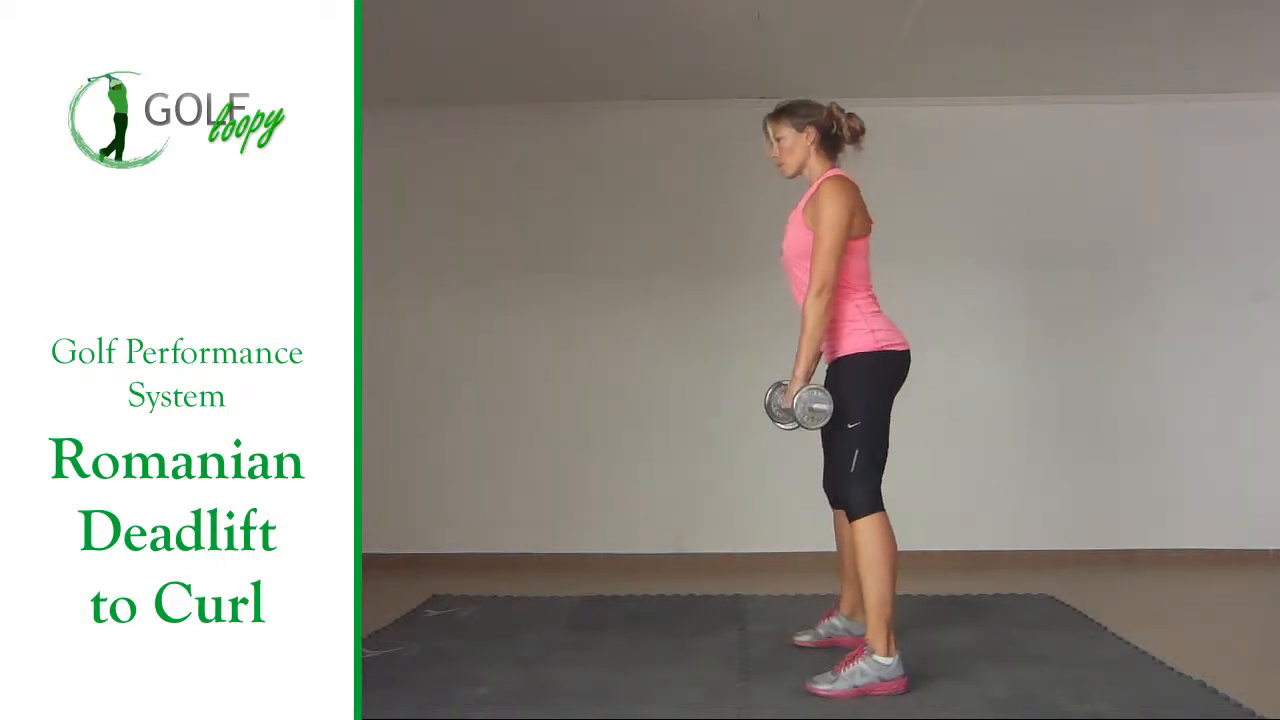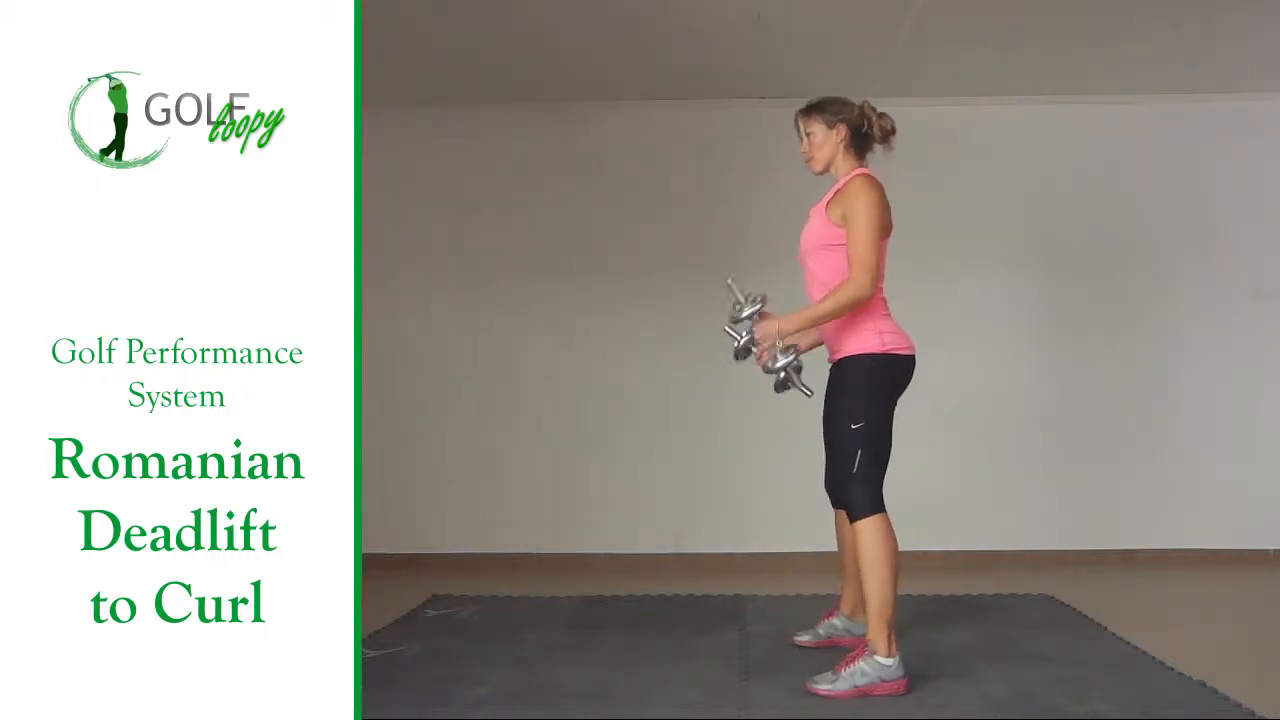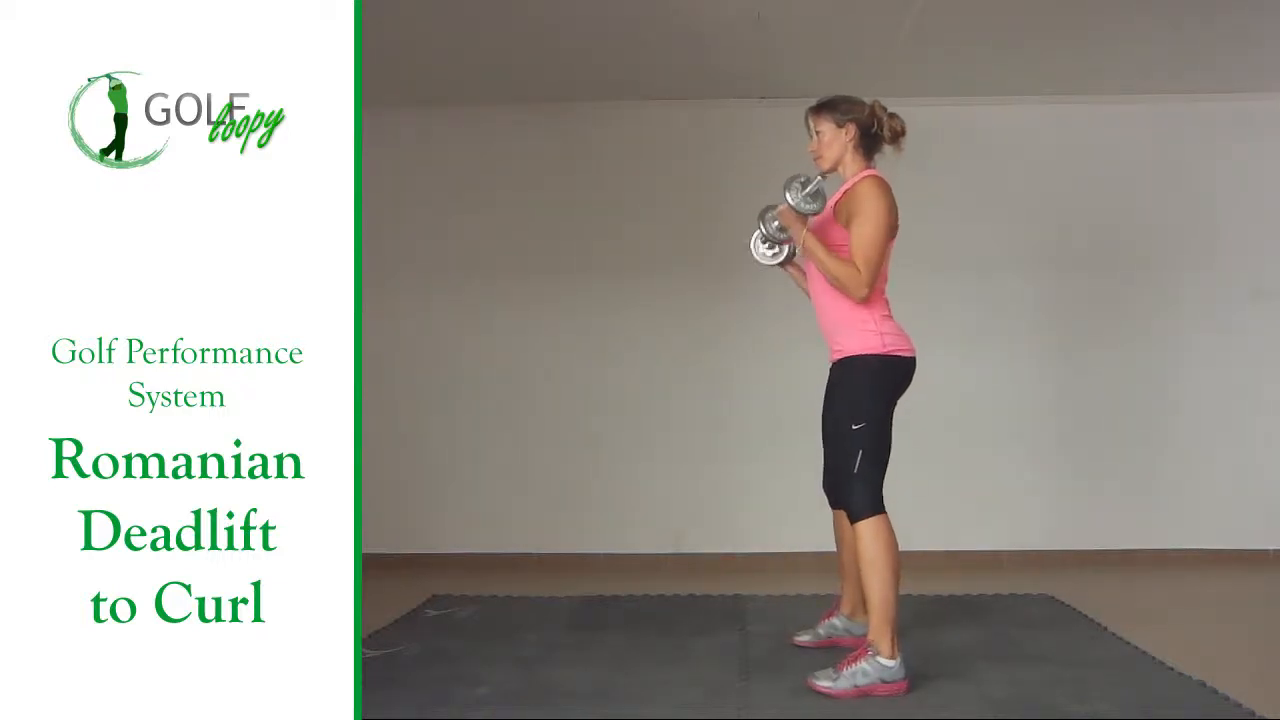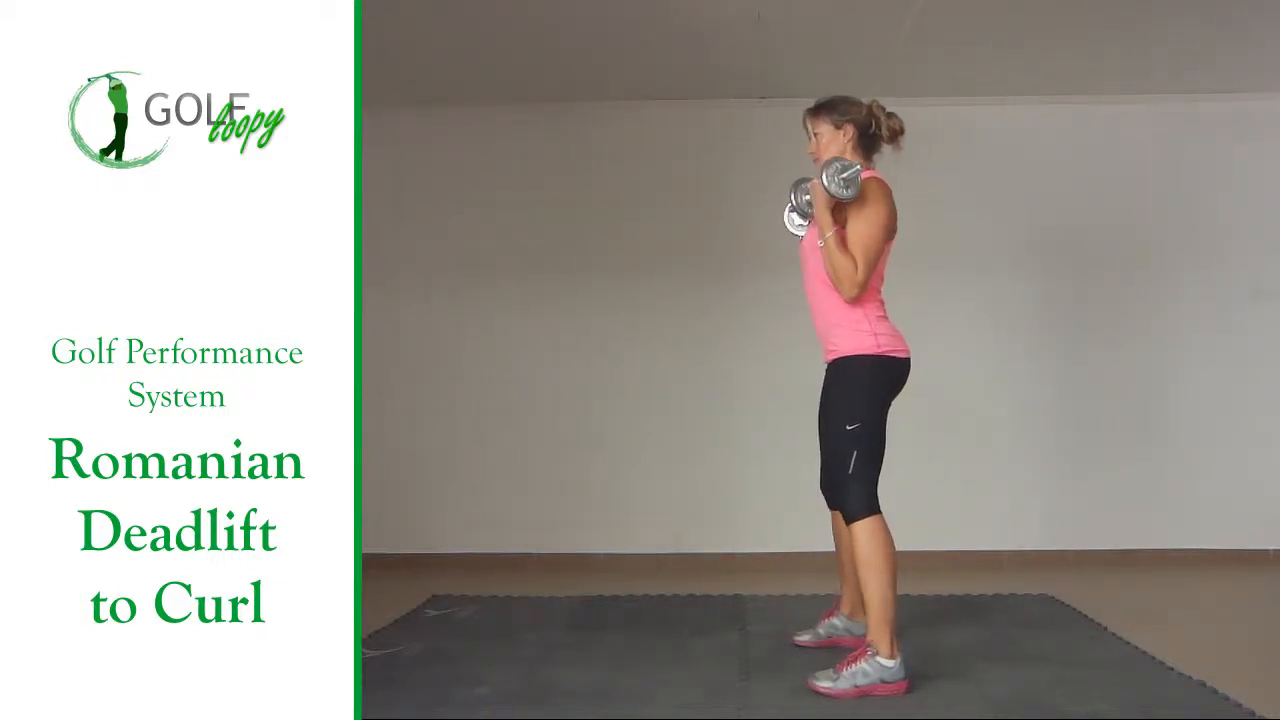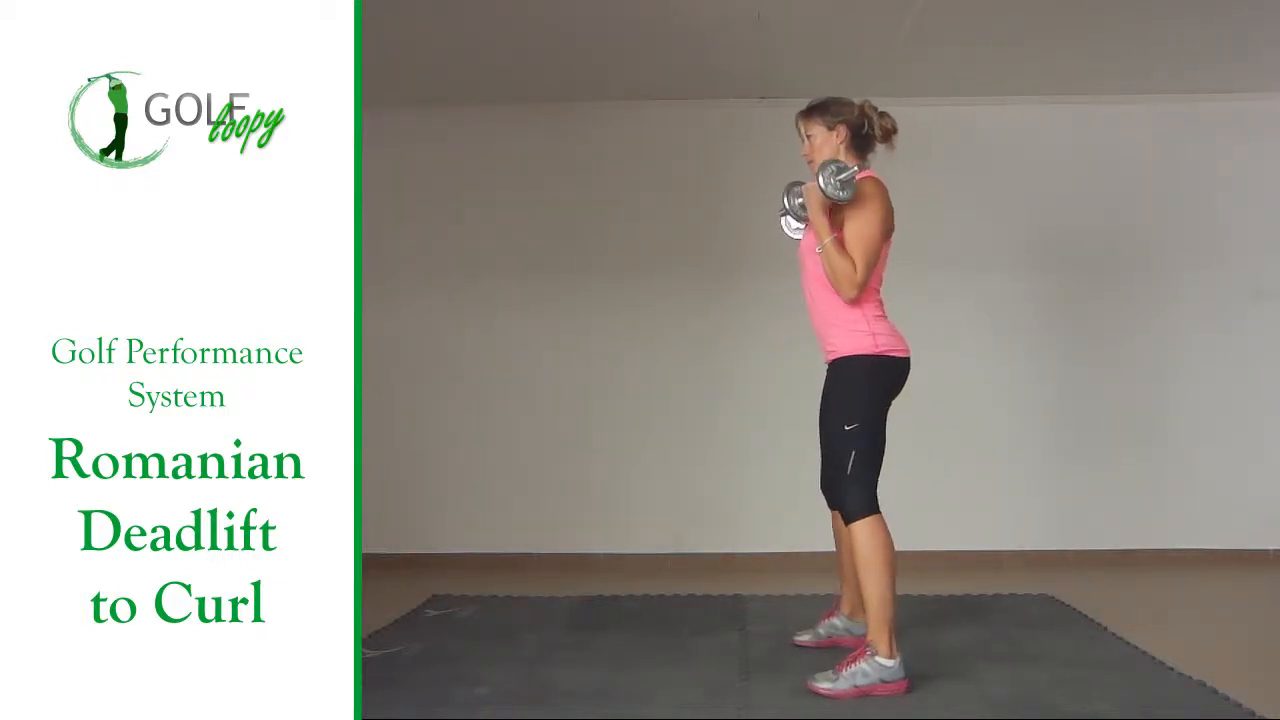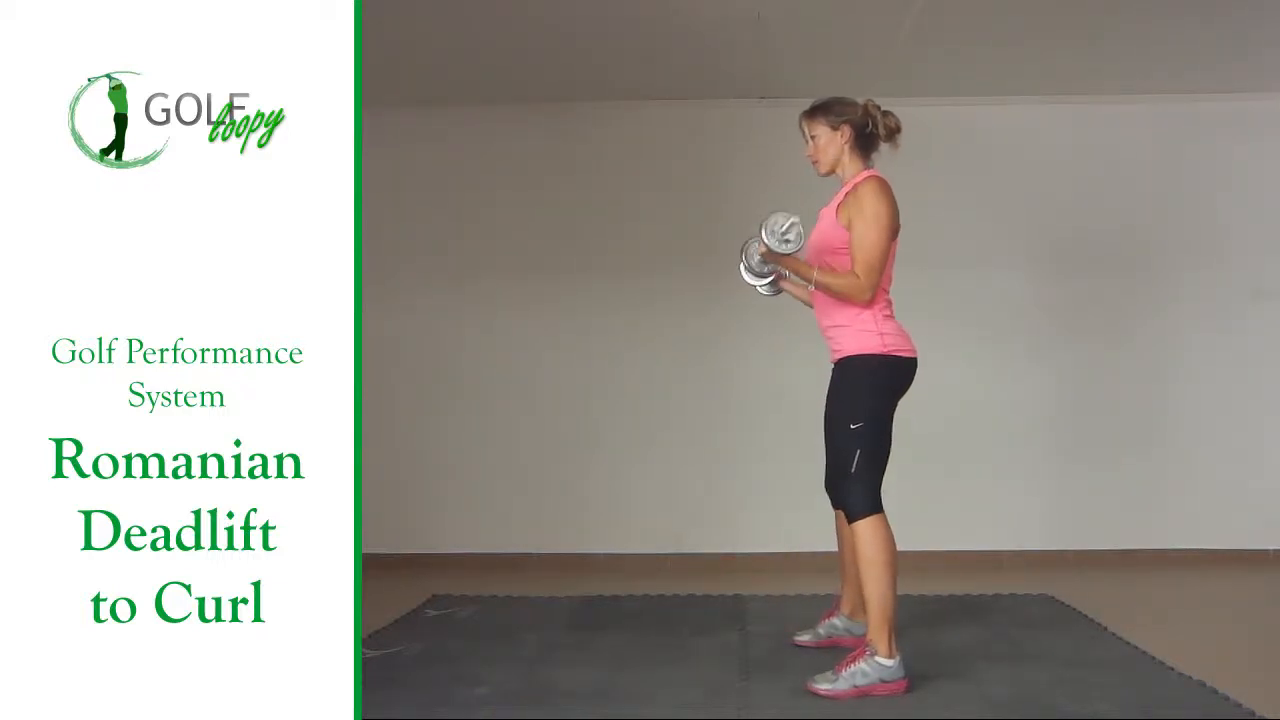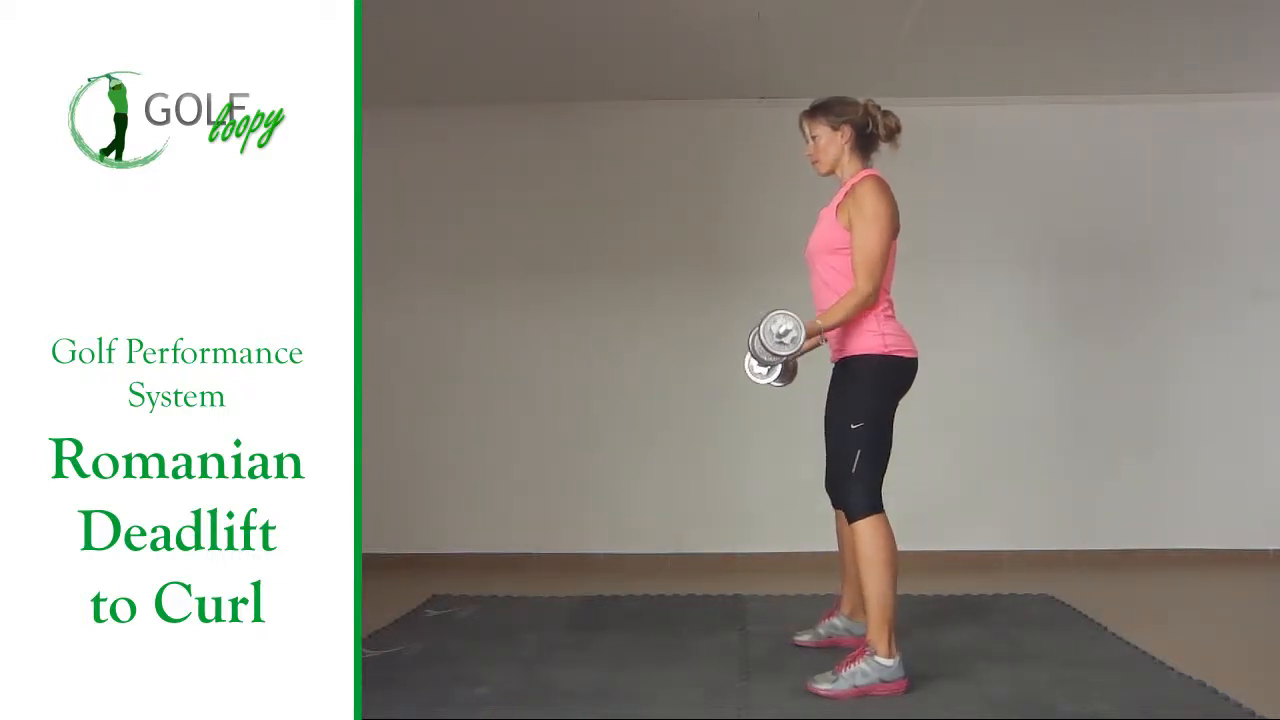
dt=0.4s
person 1, frame 1
left shoulder: (834, 190)
right shoulder: (815, 199)
left elbow: (824, 290)
left wrist: (798, 375)
right wrist: (806, 372)
left hip: (867, 356)
right hip: (852, 358)
left knee: (859, 494)
right knee: (840, 490)
left ankle: (882, 658)
right ankle: (851, 616)
person 1, frame 2
left shoulder: (861, 188)
right shoulder: (838, 197)
left elbow: (862, 285)
left wrist: (789, 325)
right wrist: (798, 340)
left hip: (872, 358)
right hip: (852, 359)
left knee: (862, 495)
right knee: (843, 490)
left ankle: (882, 657)
right ankle: (851, 616)
person 1, frame 3
left shoulder: (870, 190)
right shoulder: (846, 195)
left elbow: (860, 286)
left wrist: (805, 237)
right wrist: (791, 259)
left hip: (872, 360)
right hip: (853, 361)
left knee: (861, 497)
right knee: (841, 491)
left ankle: (884, 658)
right ankle: (852, 616)
person 1, frame 4
left shoulder: (869, 192)
right shoulder: (844, 196)
left elbow: (852, 285)
left wrist: (824, 220)
right wrist: (809, 227)
left hip: (867, 359)
right hip: (847, 360)
left knee: (857, 497)
right knee: (838, 490)
left ankle: (884, 658)
right ankle: (851, 617)
person 1, frame 5
left shoulder: (866, 191)
right shoulder: (841, 197)
left elbow: (851, 285)
left wrist: (820, 221)
right wrist: (810, 226)
left hip: (867, 359)
right hip: (849, 361)
left knee: (856, 496)
right knee: (839, 491)
left ankle: (883, 658)
right ankle: (851, 617)
person 1, frame 6
left shoulder: (870, 191)
right shoulder: (848, 197)
left elbow: (863, 289)
left wrist: (803, 267)
right wrist: (789, 281)
left hip: (873, 359)
right hip: (855, 360)
left knee: (860, 497)
right knee: (843, 491)
left ankle: (883, 657)
right ankle: (851, 616)
person 1, frame 7
left shoulder: (869, 190)
right shoulder: (847, 197)
left elbow: (866, 289)
left wrist: (812, 329)
right wrist: (811, 334)
left hip: (874, 359)
right hip: (857, 360)
left knee: (861, 497)
right knee: (843, 491)
left ankle: (883, 657)
right ankle: (852, 616)
